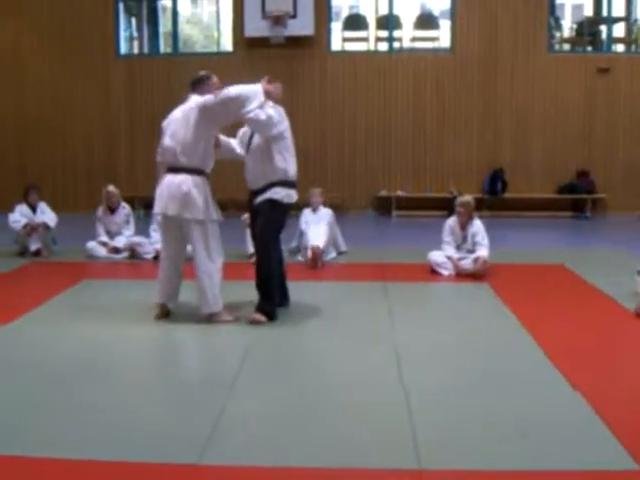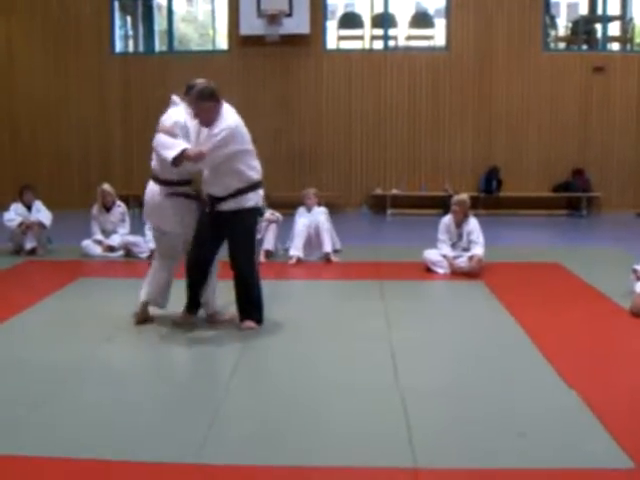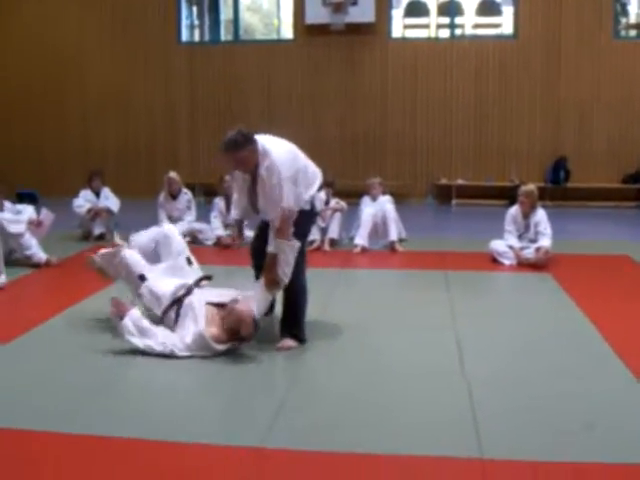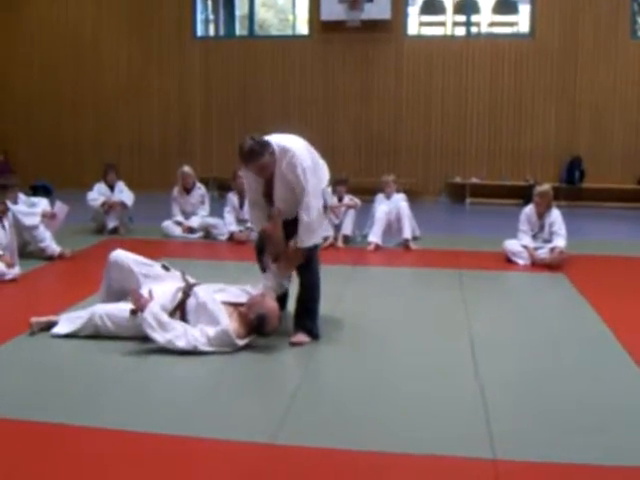
dt=1s
person 1, frame 1
left shoulder: (175, 114)
right shoulder: (204, 107)
left elbow: (162, 155)
right elbow: (229, 97)
right wrist: (262, 89)
left hip: (169, 185)
right hip: (192, 187)
left knee: (171, 251)
right knee: (208, 252)
left ankle: (163, 304)
right ankle: (213, 309)
person 1, frame 2
left shoulder: (181, 115)
right shoulder: (178, 118)
right elbow: (162, 141)
right wrist: (186, 154)
left hip: (160, 193)
right hip: (174, 196)
left knee: (164, 255)
left ankle: (144, 307)
right ankle: (211, 310)
person 1, frame 3
left shoulder: (202, 339)
right shoulder: (249, 311)
left elbow: (160, 342)
right elbow: (277, 278)
left wrist: (127, 317)
right wrist: (284, 237)
left hip: (173, 303)
right hip: (195, 287)
left knee: (126, 257)
right knee: (166, 231)
left ankle: (107, 262)
person 1, frame 4
left shoulder: (226, 333)
right shoulder: (254, 300)
left elbow: (180, 337)
right elbow: (272, 284)
left wrist: (147, 309)
left hip: (165, 311)
right hip: (183, 285)
left knee: (97, 316)
right knee: (118, 259)
left ankle: (56, 321)
right ankle: (112, 307)
person 2, frame 1
left shoulder: (274, 113)
right shoulder: (252, 125)
left elbow: (259, 120)
right elbow: (240, 149)
right wrist: (218, 140)
left hip: (277, 192)
right hip: (261, 192)
left knee: (265, 246)
right knee: (267, 245)
left ankle: (267, 307)
right ankle: (279, 296)
person 2, frame 2
left shoulder: (227, 126)
right shoulder: (216, 119)
left elbow: (200, 158)
left hip: (243, 201)
right hip: (217, 200)
left knee: (242, 259)
right knee: (200, 253)
left ankle: (251, 314)
right ankle: (191, 307)
person 2, frame 3
left shoulder: (276, 160)
right shoulder: (245, 159)
left elbow: (283, 214)
right elbow: (241, 191)
left wrist: (273, 260)
right wrist: (238, 223)
left hip: (302, 202)
right hip: (275, 205)
left knee: (291, 262)
right knee: (258, 252)
left ankle: (293, 332)
person 2, frame 4
left shoulder: (296, 157)
right shoulder: (253, 163)
left elbow: (312, 208)
right elbow: (255, 203)
left wrist: (298, 251)
right wrist: (269, 239)
left hip: (310, 200)
right hip: (279, 205)
left knee: (306, 261)
right knee: (265, 251)
left ankle: (307, 327)
